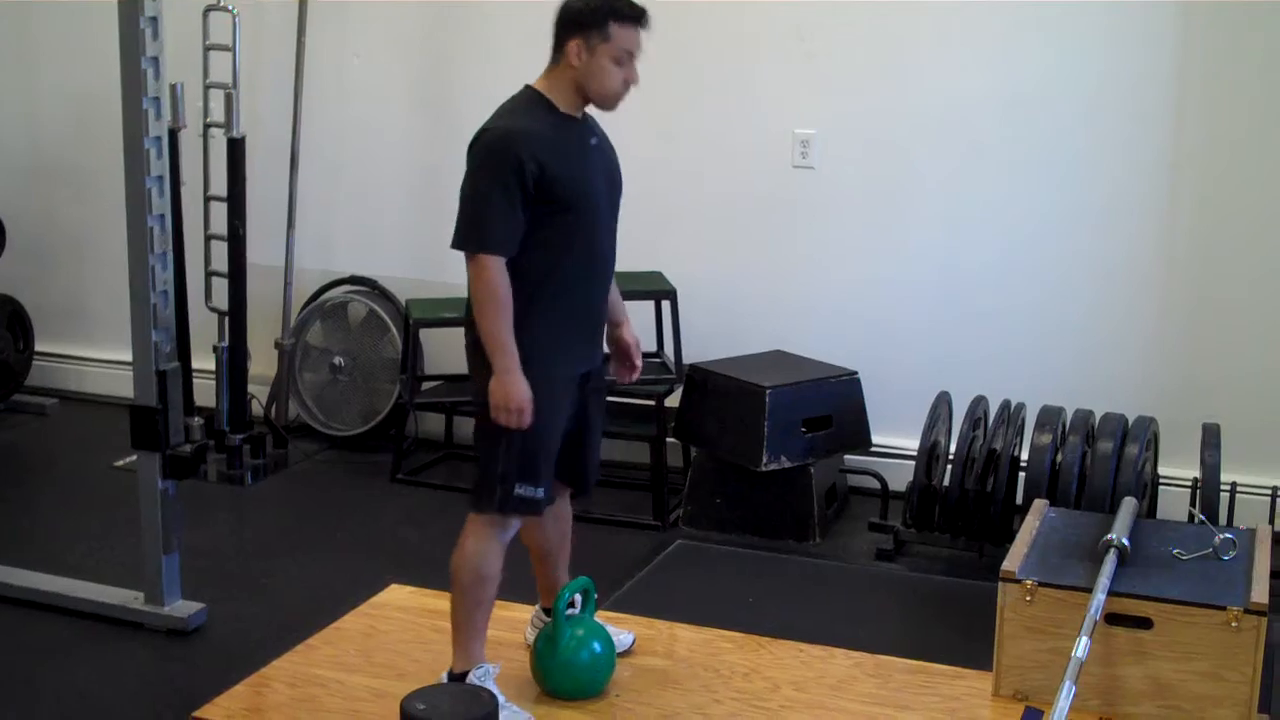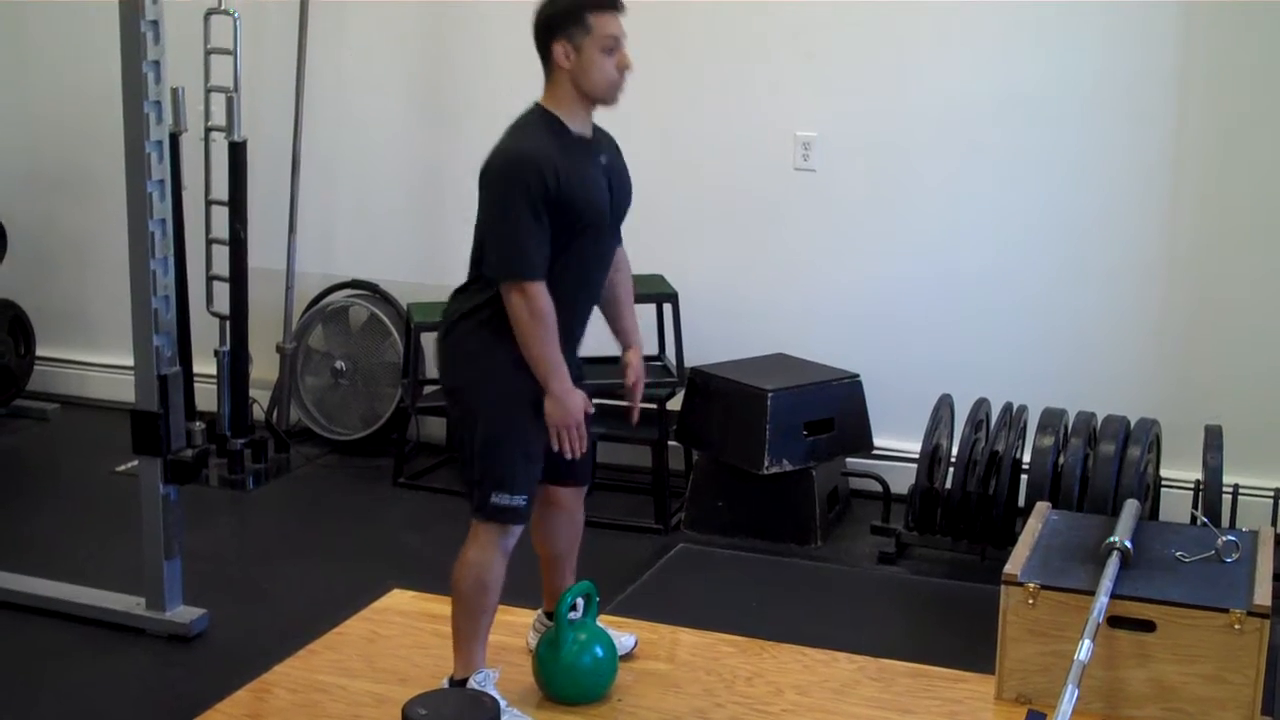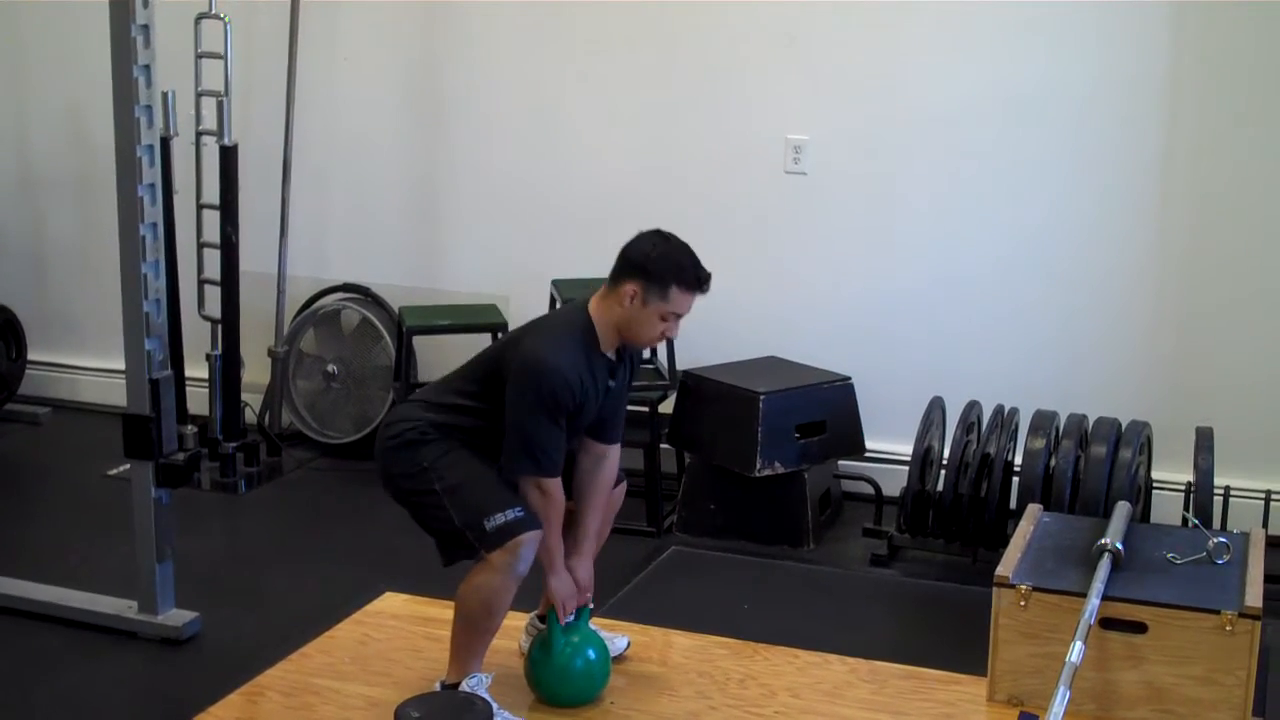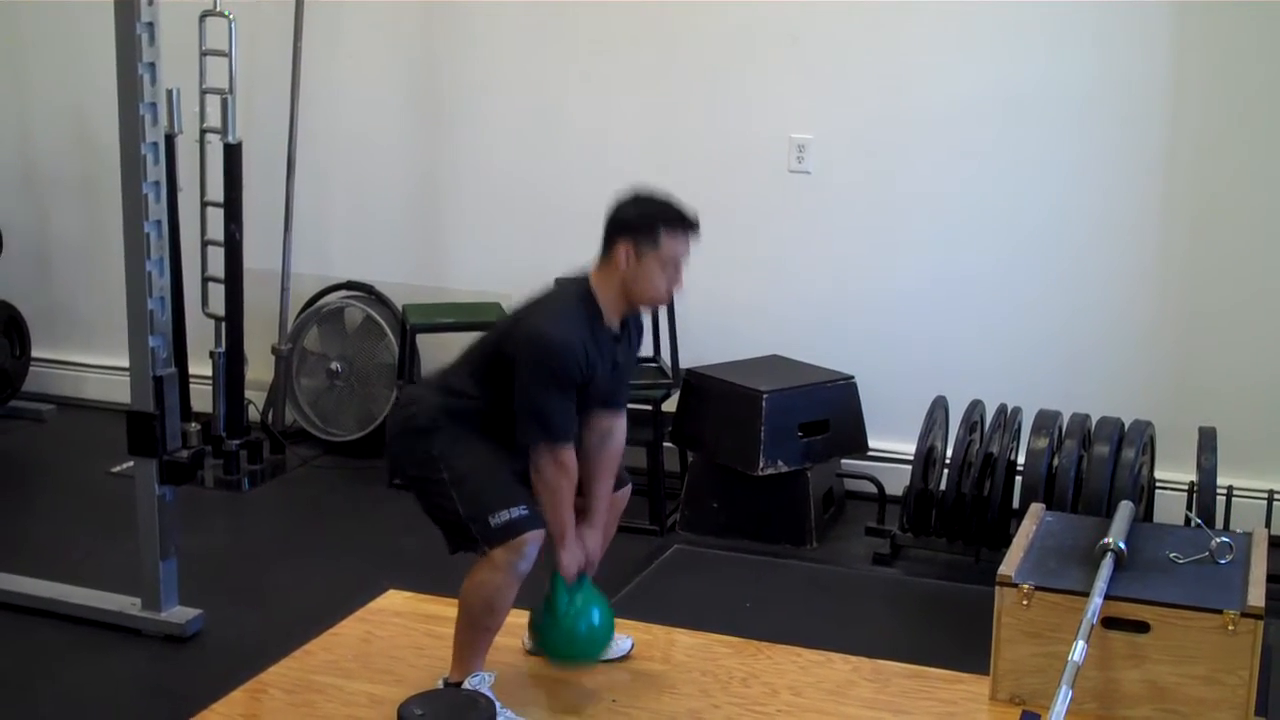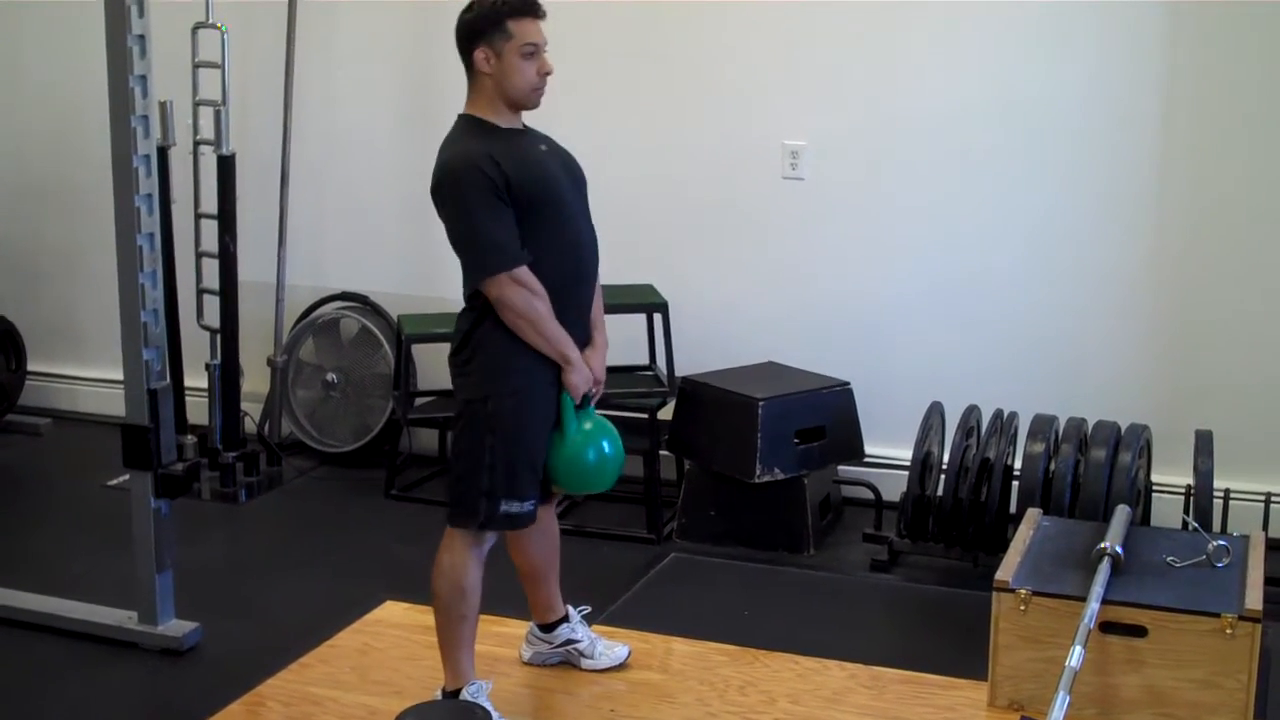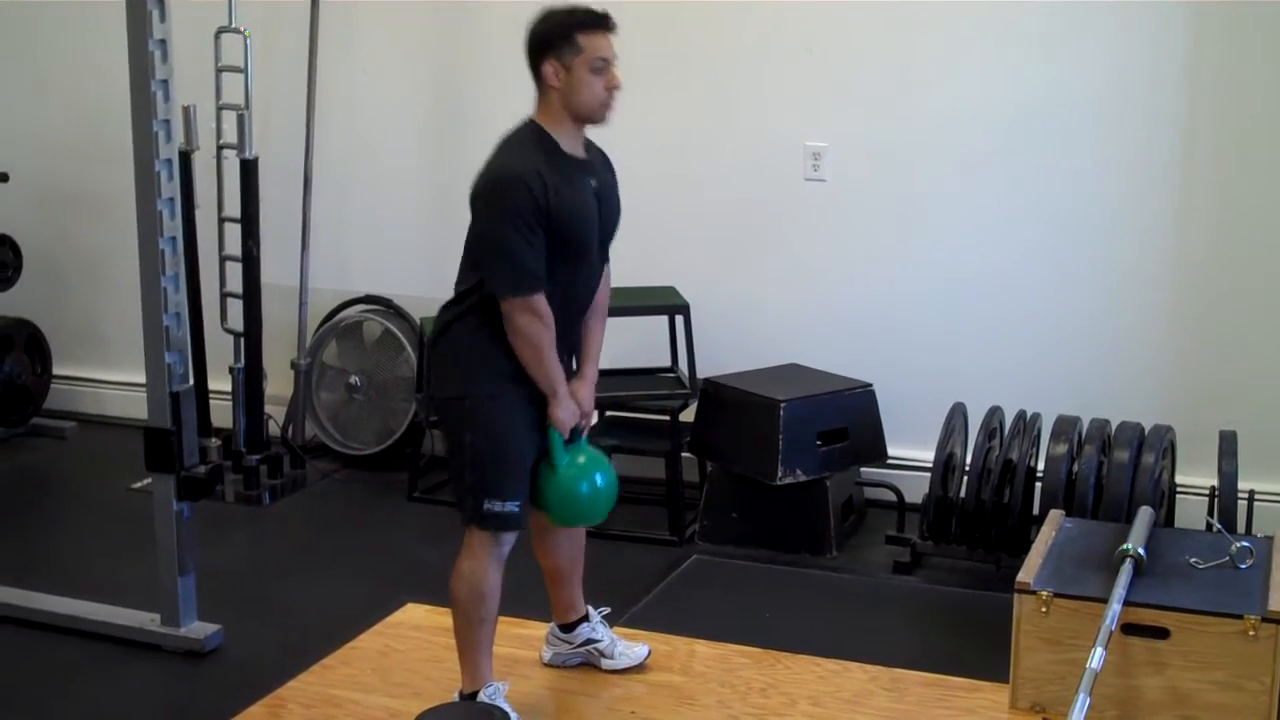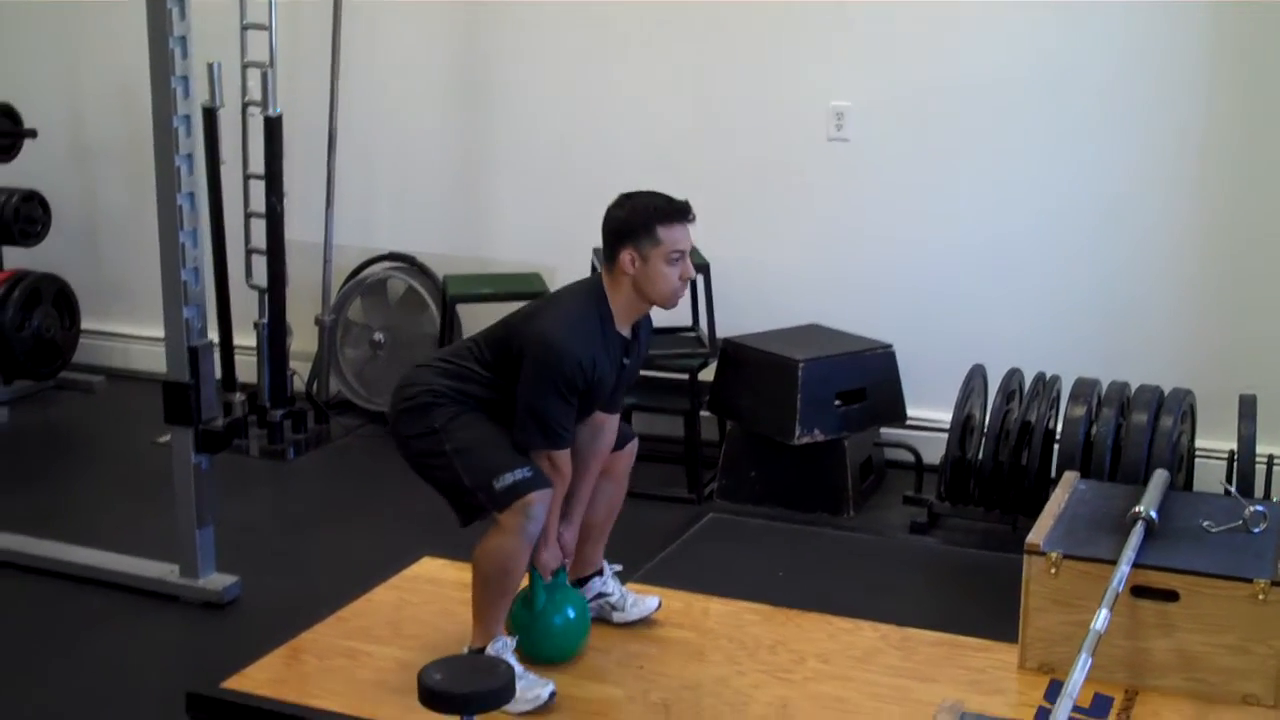
dt=0.7s
person 1, frame 1
left shoulder: (588, 133)
right shoulder: (512, 138)
right elbow: (486, 261)
left wrist: (617, 320)
right wrist: (505, 369)
left hip: (579, 351)
right hip: (527, 360)
left knee: (559, 490)
right knee: (501, 511)
left ankle: (554, 615)
person 1, frame 2
left shoulder: (603, 150)
right shoulder: (524, 159)
left elbow: (610, 256)
right elbow: (522, 289)
left wrist: (631, 346)
right wrist: (558, 389)
left hip: (551, 351)
right hip: (494, 354)
left knee: (564, 485)
right knee: (502, 518)
left ankle: (557, 620)
person 1, frame 3
left shoulder: (621, 348)
right shoulder: (549, 361)
left elbow: (600, 452)
right elbow: (541, 483)
left wrist: (581, 557)
right wrist: (555, 569)
left hip: (496, 442)
right hip: (423, 445)
left knee: (610, 487)
right knee: (516, 541)
left ankle: (549, 623)
person 1, frame 4
left shoulder: (624, 321)
right shoulder: (554, 334)
left elbow: (606, 424)
right elbow: (553, 456)
left wrist: (589, 526)
right wrist: (567, 543)
left hip: (504, 429)
right hip: (438, 432)
left knee: (613, 492)
right knee: (519, 540)
person 1, frame 5
left shoulder: (535, 144)
right shoulder: (468, 162)
left elbow: (577, 251)
right elbow: (507, 283)
left wrist: (594, 344)
right wrist: (570, 359)
left hip: (558, 361)
right hip: (508, 367)
left knee: (538, 502)
right knee: (476, 525)
left ankle: (552, 629)
person 1, frame 6
left shoulder: (596, 166)
right shoulder: (516, 176)
left elbow: (595, 279)
right elbow: (524, 307)
left wrist: (583, 378)
right wrist: (558, 395)
left hip: (543, 361)
right hip: (483, 369)
right knee: (498, 526)
left ankle: (573, 631)
person 1, frame 7
left shoulder: (634, 325)
right shoulder: (561, 338)
left elbow: (599, 421)
right elbow: (551, 456)
left wrist: (570, 524)
right wrist: (548, 541)
left hip: (505, 406)
right hip: (436, 409)
left knee: (620, 450)
right knee: (526, 504)
left ankle: (589, 581)
right ankle: (485, 654)
